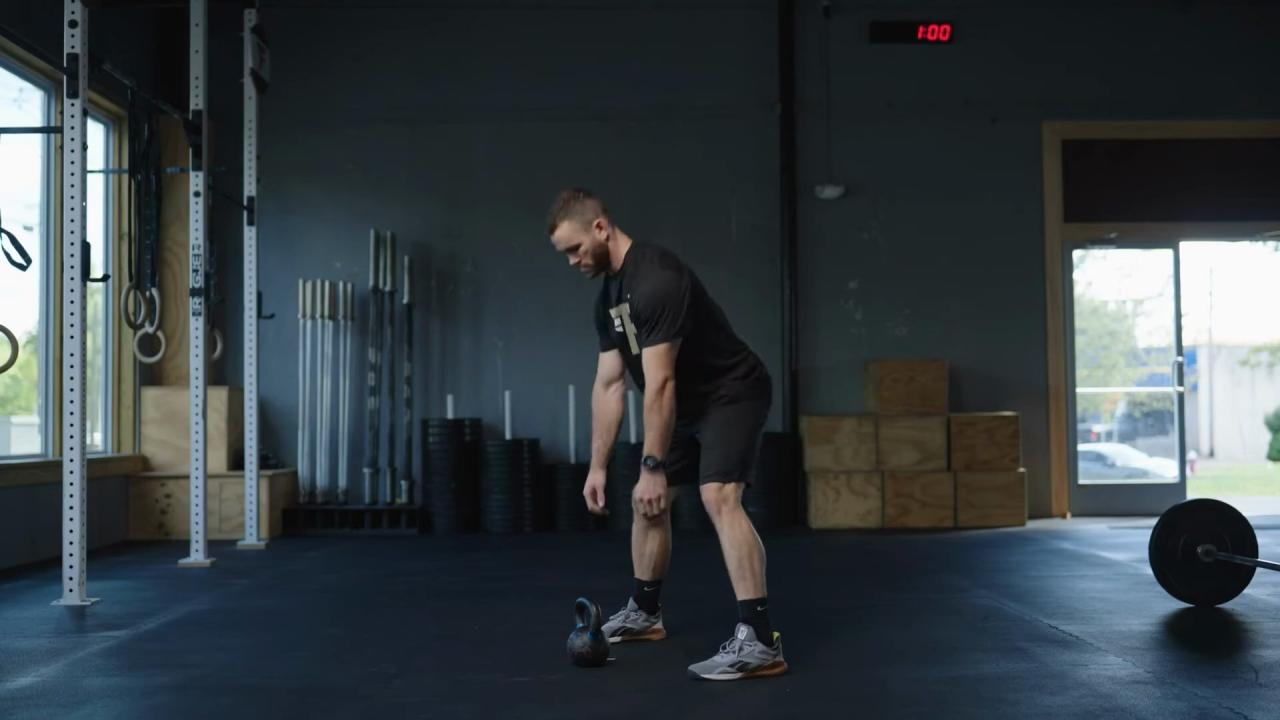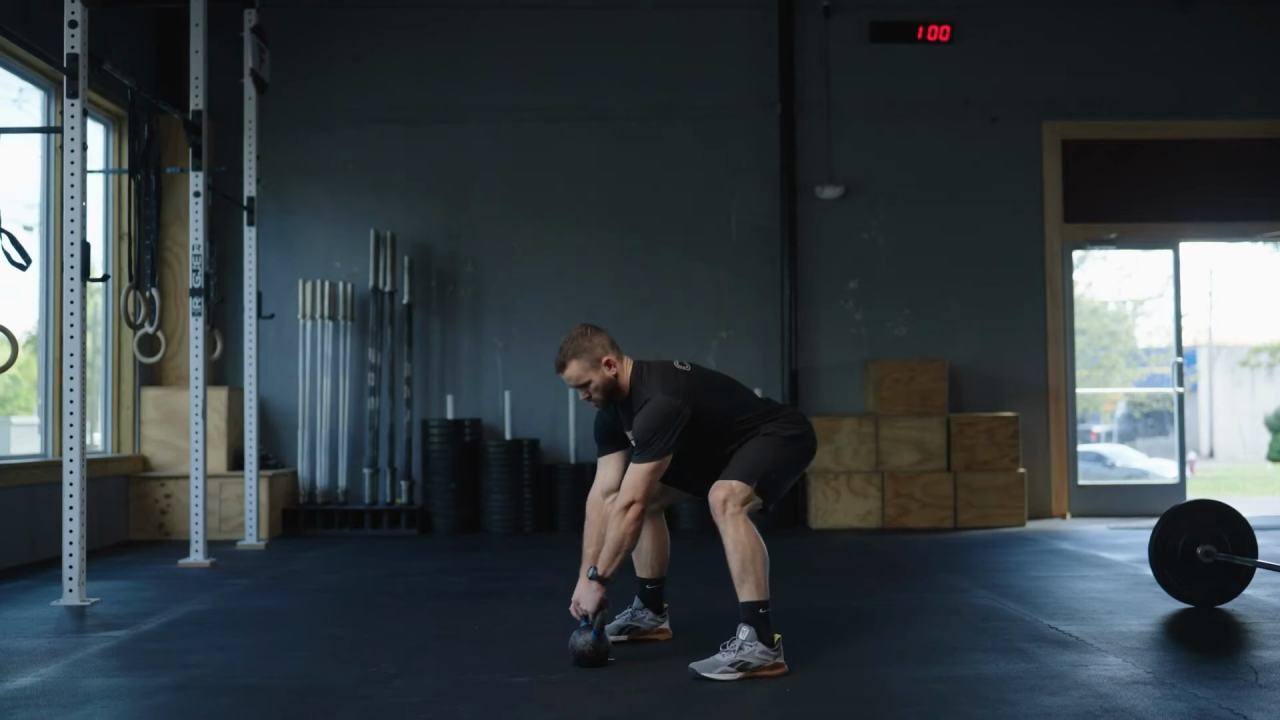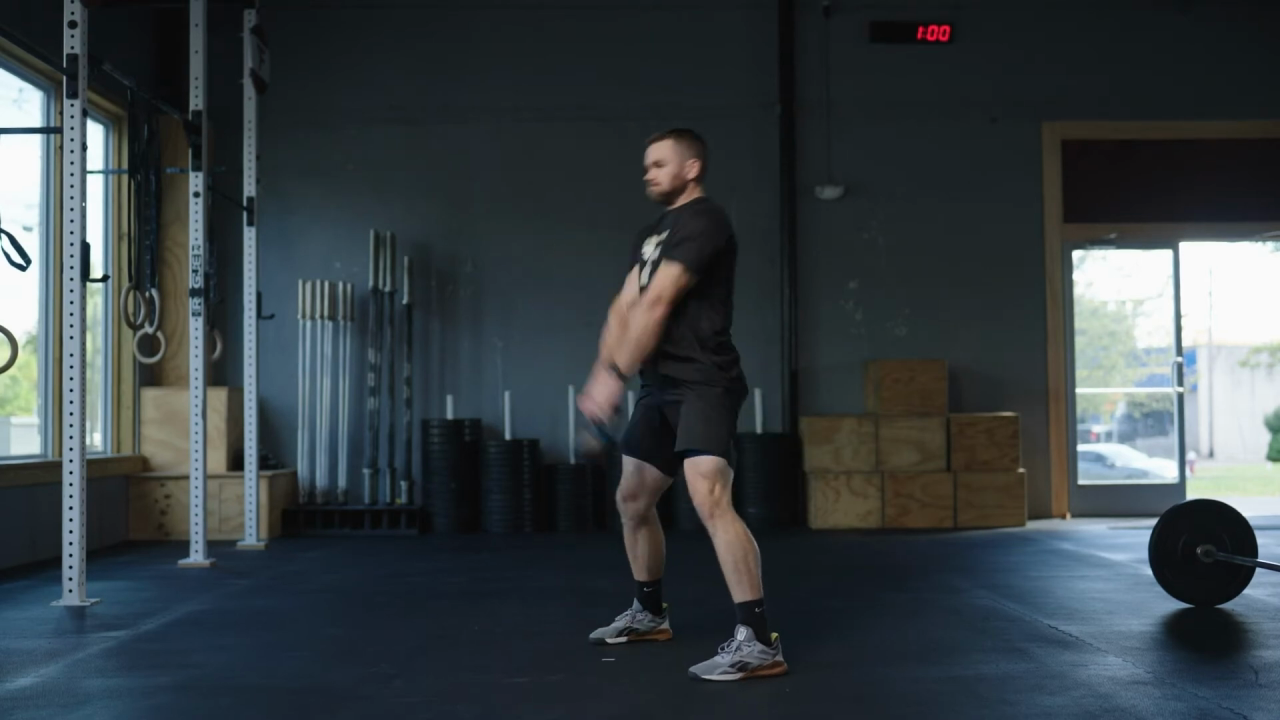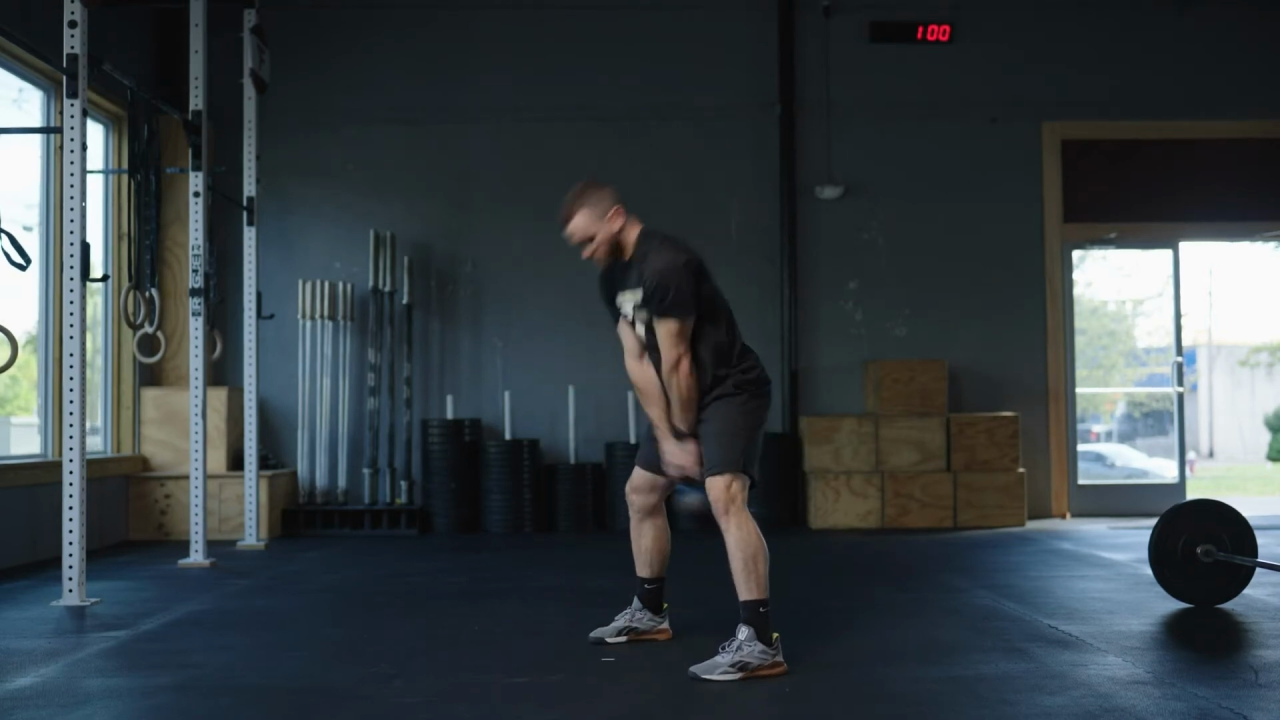
dt=1s
person 1, frame 1
left shoulder: (657, 279)
right shoulder: (607, 296)
left elbow: (658, 383)
right elbow: (608, 385)
left wrist: (653, 467)
right wrist: (597, 466)
left hip: (732, 394)
right hip: (687, 404)
left knee: (719, 498)
right knee: (649, 505)
left ankle: (759, 640)
right ankle: (645, 611)
person 1, frame 2
left shoulder: (660, 402)
right shoulder: (611, 413)
left elbow: (632, 503)
right elbow: (604, 494)
left wrist: (598, 579)
right wrist: (586, 575)
left hip: (780, 434)
left knee: (724, 500)
right knee: (646, 497)
left ankle: (760, 643)
right ankle: (650, 612)
person 1, frame 3
left shoulder: (702, 223)
right shoulder: (653, 230)
left elbow: (656, 307)
right elbow: (626, 304)
left wrist: (616, 377)
right wrist: (603, 370)
left hip: (704, 384)
right hip: (659, 386)
left knee: (707, 499)
right knee: (632, 499)
left ankle: (759, 641)
right ankle: (649, 613)
person 1, frame 4
left shoulder: (665, 264)
right shoulder: (613, 277)
left elbow: (676, 362)
right elbow: (637, 362)
left wrist: (685, 435)
right wrist: (666, 435)
left hip: (730, 391)
right hip: (686, 403)
left knee: (723, 497)
right knee: (641, 494)
left ankle: (760, 642)
right ankle: (649, 612)
